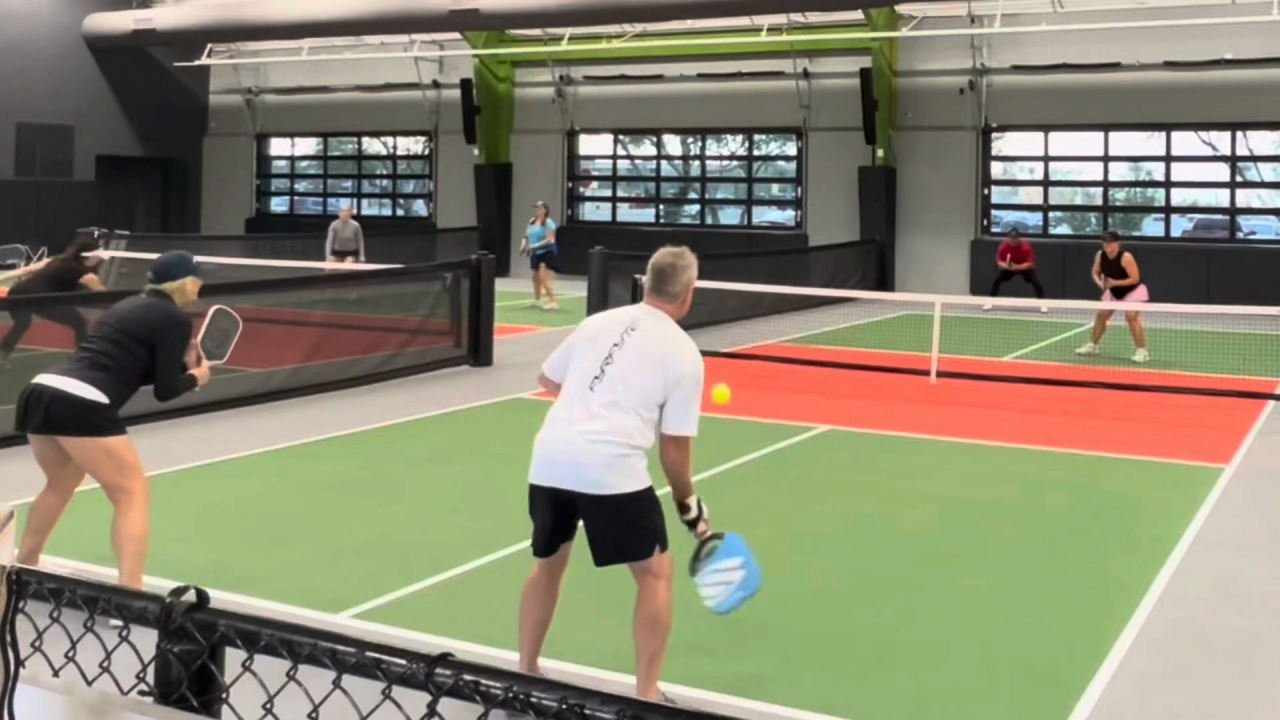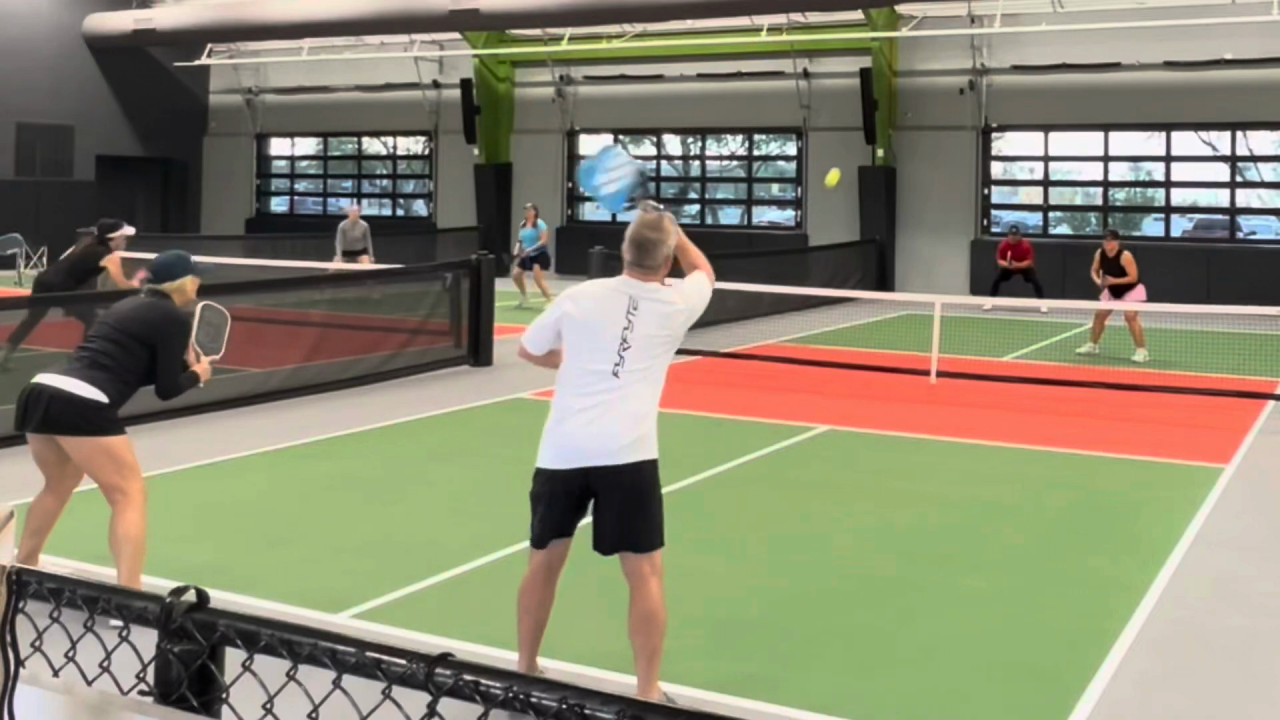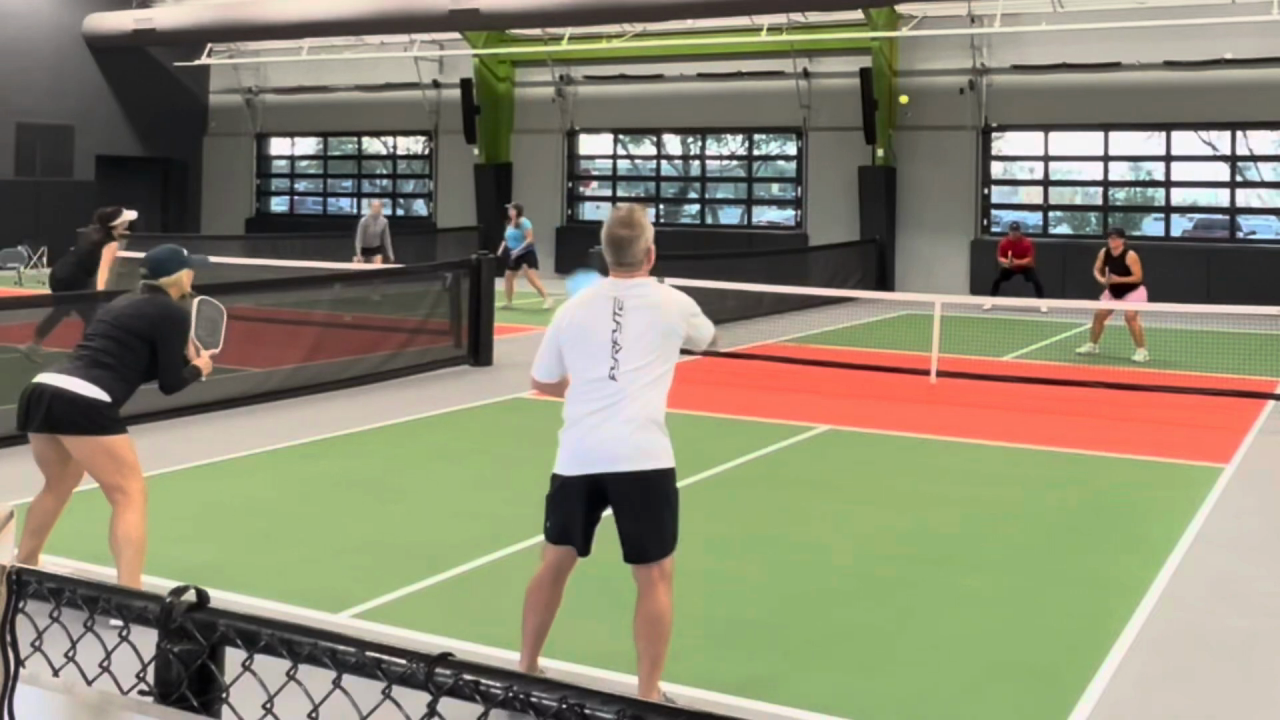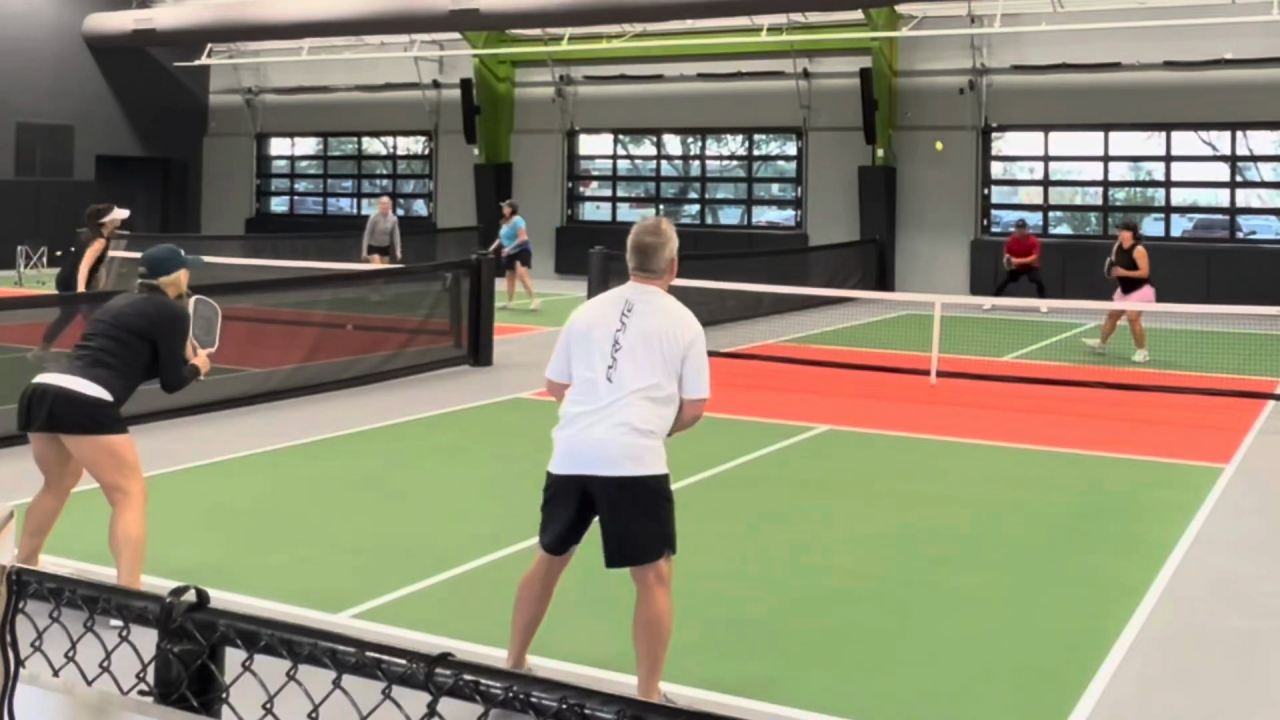
dt=0.3s
person 1, frame 1
left shoulder: (600, 321)
right shoulder: (684, 357)
left elbow: (548, 381)
right elbow: (674, 447)
right wrist: (687, 502)
left hip: (549, 461)
right hip: (610, 471)
left knee: (547, 564)
right knee: (655, 575)
left ankle: (524, 675)
right ankle: (647, 697)
person 1, frame 2
left shoulder: (578, 296)
right shoulder: (677, 305)
left elbow: (529, 351)
right elbow: (704, 272)
right wrist: (673, 231)
left hip: (561, 450)
right hip: (627, 454)
left knee: (544, 562)
right knee: (645, 573)
left ankle: (525, 674)
right ankle: (648, 696)
person 1, frame 3
left shoulder: (571, 309)
right shoulder: (672, 304)
left elbow: (544, 385)
right elbow: (706, 339)
left hip: (578, 456)
right hip: (642, 457)
left knee: (555, 562)
right knee: (655, 577)
left ankle: (525, 672)
right ankle: (648, 698)
person 1, frame 4
left shoulder: (588, 312)
right shoulder: (683, 322)
left elbow: (556, 386)
right elbow: (693, 409)
left hip: (571, 455)
right hip: (635, 462)
left knee: (549, 560)
right knee: (654, 579)
left ankle: (512, 668)
right ankle: (647, 698)
person 2, frame 1
left shoulder: (131, 305)
right shoulder: (175, 319)
right elbow: (164, 391)
left wrist: (184, 364)
right wrist: (195, 377)
left hip: (39, 393)
right hip: (82, 406)
left knee: (62, 483)
right knee: (132, 494)
person 2, frame 2
left shoulder: (130, 305)
right shoulder: (174, 318)
right elbow: (166, 390)
left wrist: (183, 363)
right wrist: (197, 374)
left hip: (38, 392)
right hip: (81, 405)
left knee: (60, 484)
right knee: (129, 494)
person 2, frame 3
left shoulder: (126, 302)
right shoulder: (172, 313)
right elbow: (169, 384)
left wrist: (184, 357)
right wrist: (199, 367)
left hip: (40, 392)
right hip: (83, 404)
left knee: (60, 484)
right knee: (130, 494)
person 2, frame 4
left shoulder: (122, 302)
right shoulder: (172, 312)
right elbow: (171, 382)
left wrist: (180, 357)
right wrist: (196, 366)
left hip: (40, 392)
right hip: (85, 403)
left knee: (59, 484)
right knee: (129, 494)
